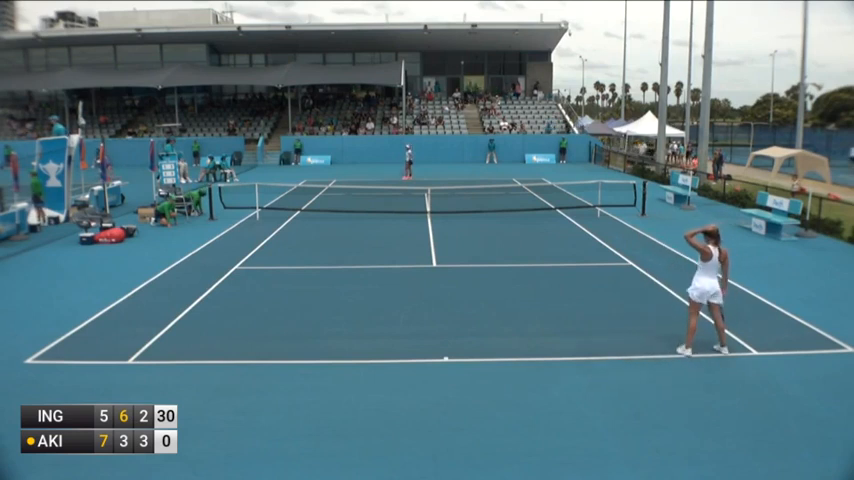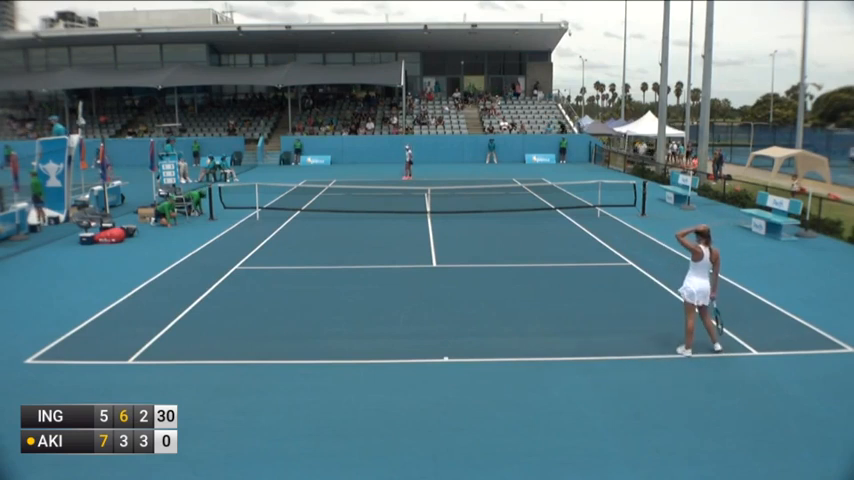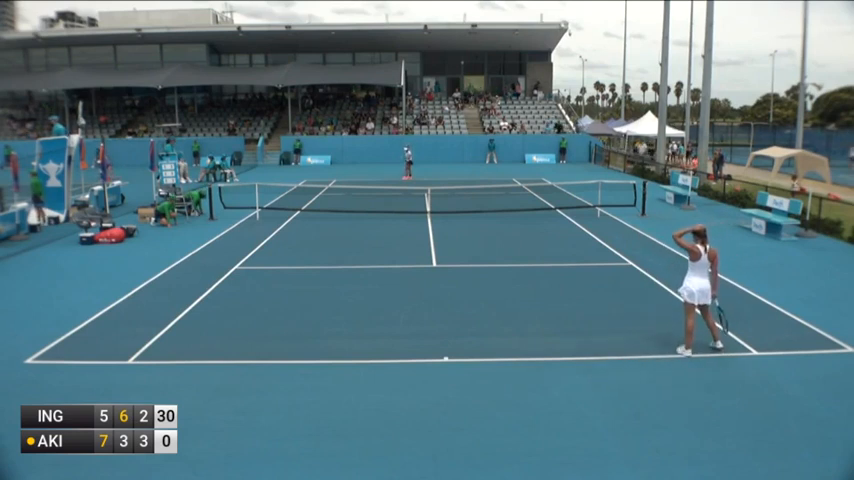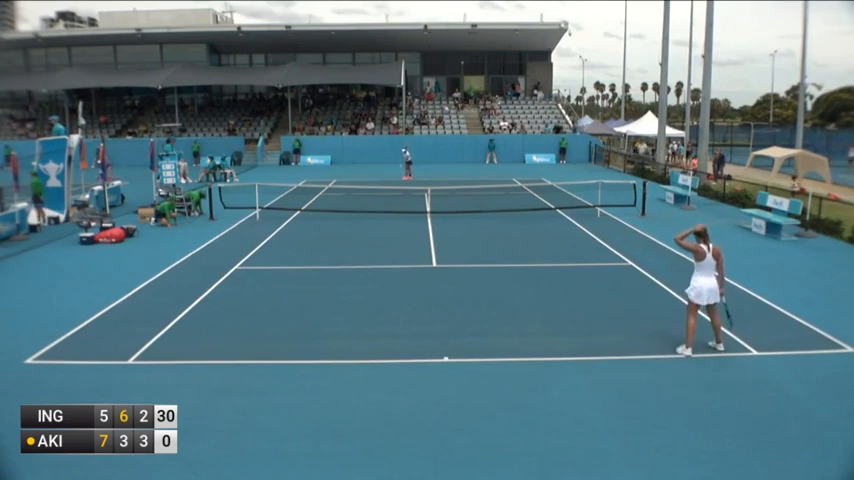
dt=0.3s
person 1, frame 1
left shoulder: (704, 249)
right shoulder: (724, 253)
left elbow: (687, 236)
right elbow: (725, 273)
left wrist: (702, 229)
right wrist: (723, 289)
left hip: (700, 285)
right hip: (714, 286)
left knee: (693, 317)
right knee: (717, 317)
left ankle: (687, 348)
right ankle: (723, 346)
person 1, frame 2
left shoulder: (696, 249)
right shoulder: (715, 253)
left elbow: (679, 236)
right elbow: (715, 274)
left wrist: (694, 229)
right wrist: (714, 291)
left hip: (692, 285)
right hip: (705, 286)
left knee: (690, 318)
right knee: (706, 317)
left ankle: (687, 348)
right ankle: (716, 343)
person 1, frame 3
left shoulder: (693, 249)
right shoulder: (713, 252)
left elbow: (675, 236)
right elbow: (714, 272)
left wrist: (691, 229)
right wrist: (714, 289)
left hip: (691, 286)
right hip: (705, 286)
left knee: (689, 318)
right knee: (707, 315)
left ankle: (687, 348)
right ankle: (717, 342)
person 1, frame 4
left shoulder: (697, 249)
right shoulder: (717, 250)
left elbow: (677, 239)
right elbow: (721, 271)
left wrist: (692, 230)
right wrist: (722, 287)
left hip: (698, 285)
right hip: (712, 285)
left knee: (692, 317)
right knee: (714, 315)
left ankle: (688, 348)
right ankle: (719, 343)
